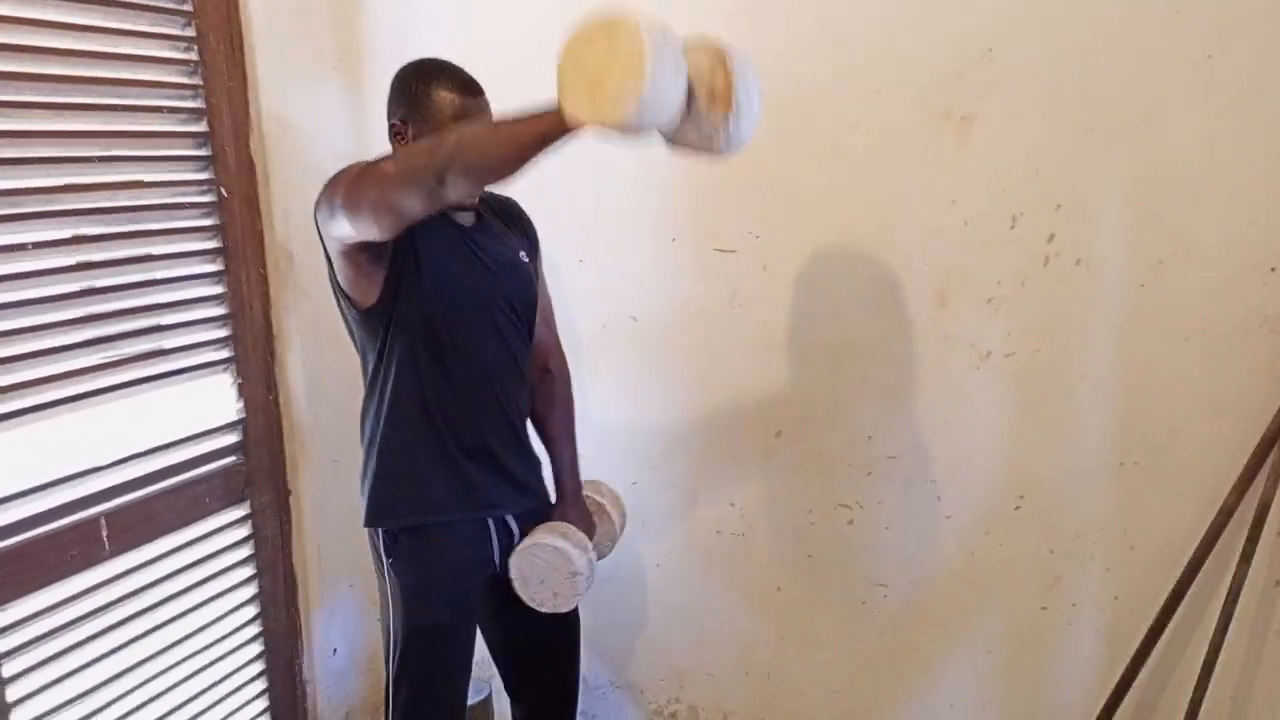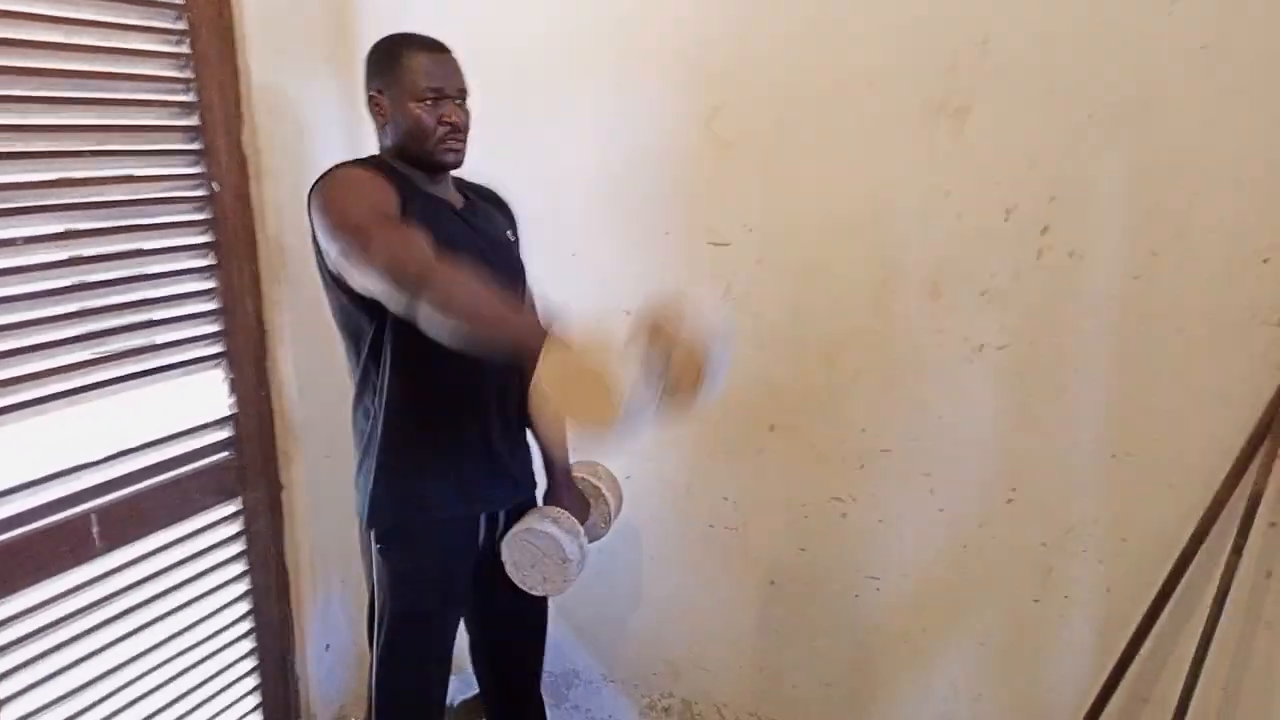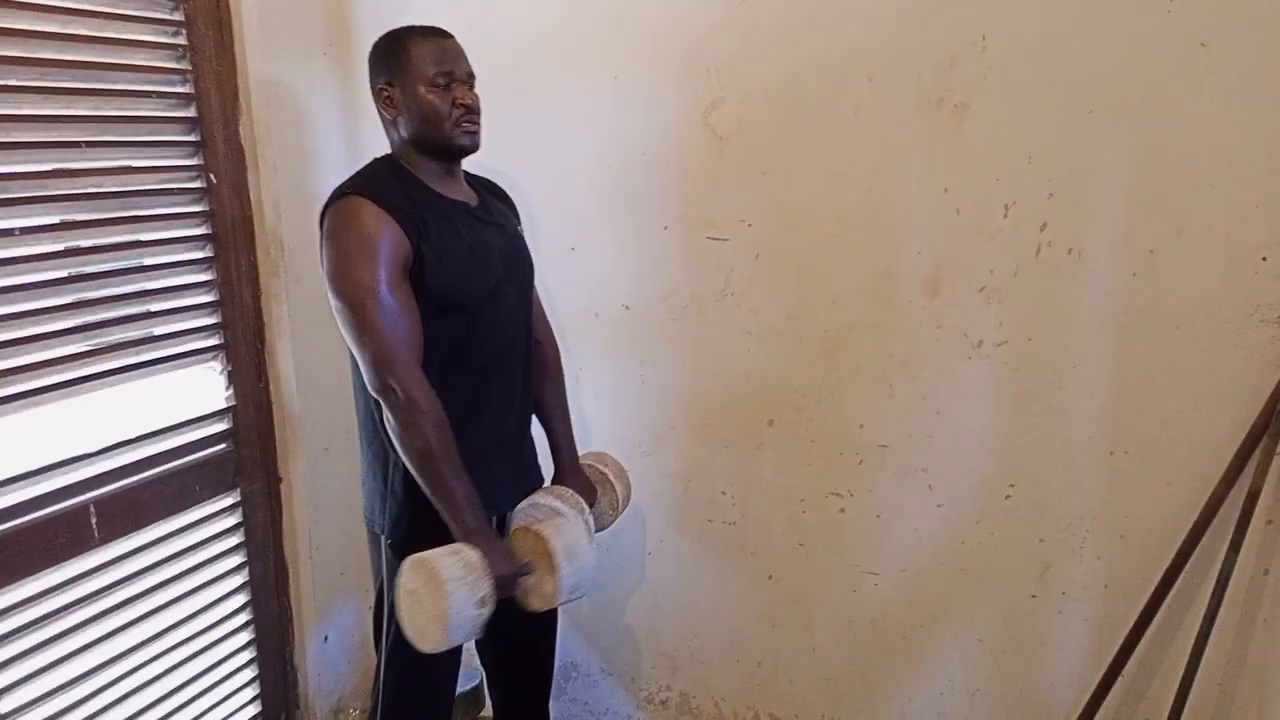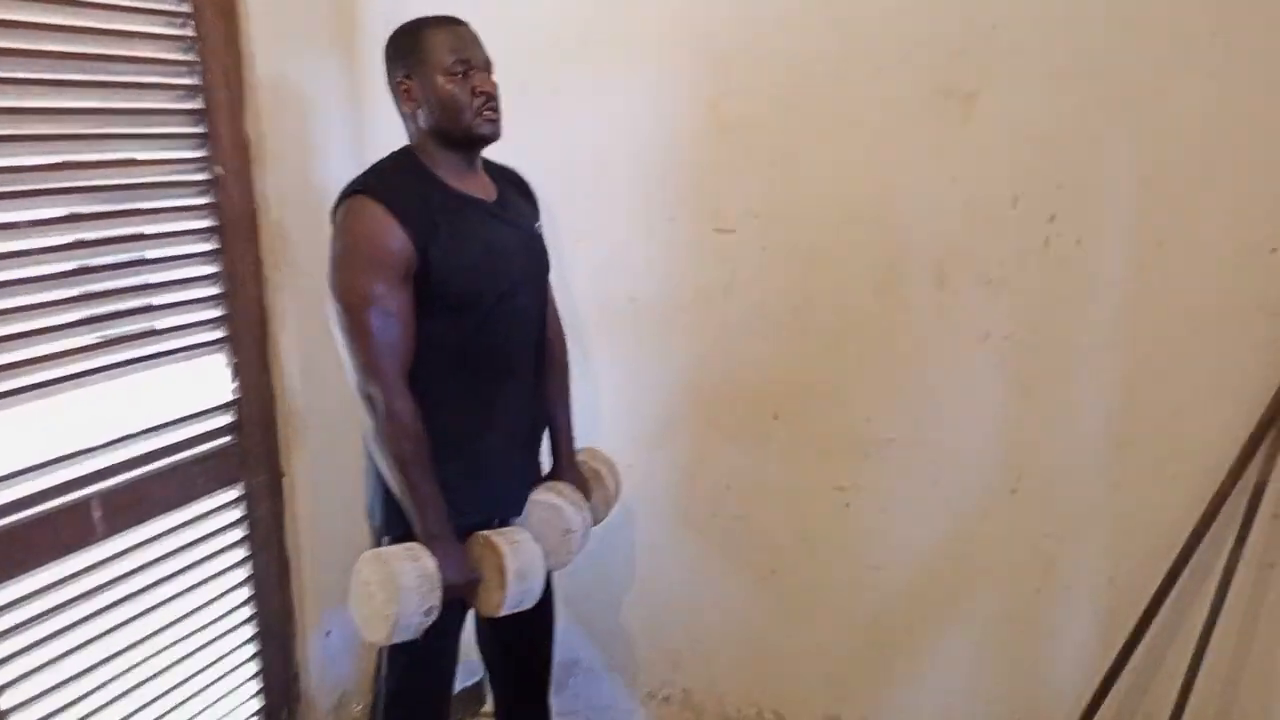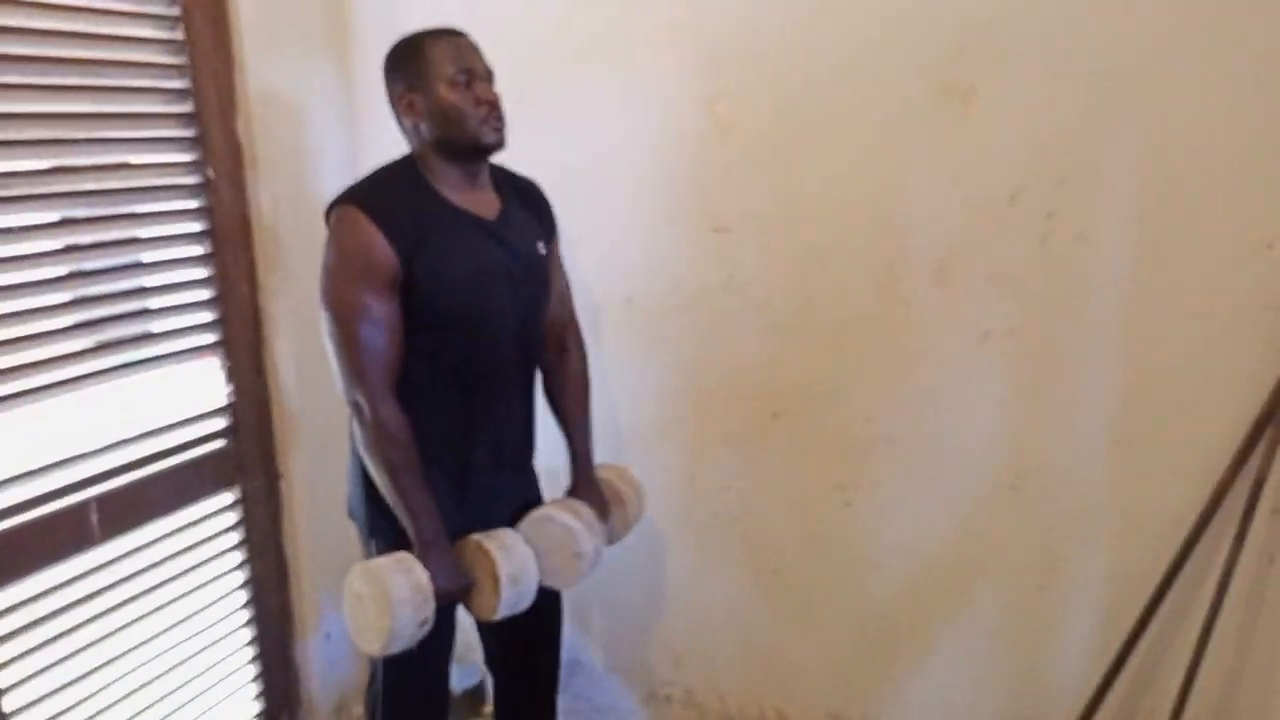
dt=0.3s
person 1, frame 1
left shoulder: (510, 222)
right shoulder: (355, 210)
left elbow: (546, 362)
right elbow: (447, 170)
left wrist: (570, 494)
left hip: (517, 499)
right hip: (424, 510)
person 1, frame 2
left shoulder: (490, 206)
right shoulder: (351, 193)
left elbow: (528, 339)
right elbow: (428, 287)
left wrist: (560, 471)
left hip: (504, 485)
right hip: (415, 494)
person 1, frame 3
left shoulder: (494, 201)
right shoulder: (365, 215)
right elbow: (401, 389)
left wrist: (567, 462)
right wrist: (472, 533)
left hip: (509, 483)
right hip: (426, 505)
left knee: (526, 660)
person 1, frame 4
left shoulder: (514, 192)
right shoulder: (378, 215)
right elbow: (384, 394)
left wrist: (565, 457)
right wrist: (436, 536)
left hip: (516, 484)
right hip: (426, 497)
left knee: (526, 651)
person 1, frame 5
left shoulder: (528, 204)
right shoulder: (370, 223)
left elbow: (562, 342)
right elbow: (372, 402)
left wrist: (584, 474)
right wrist: (430, 542)
left hip: (510, 489)
right hip: (413, 505)
left knee: (530, 651)
